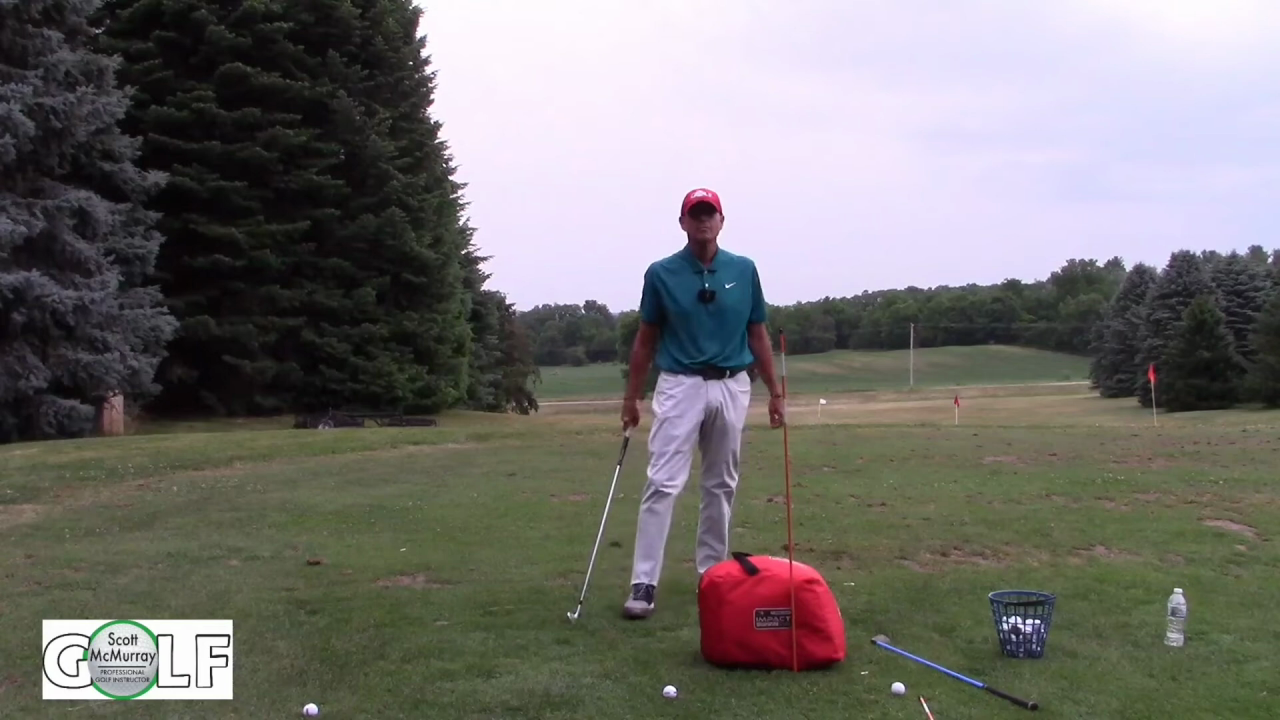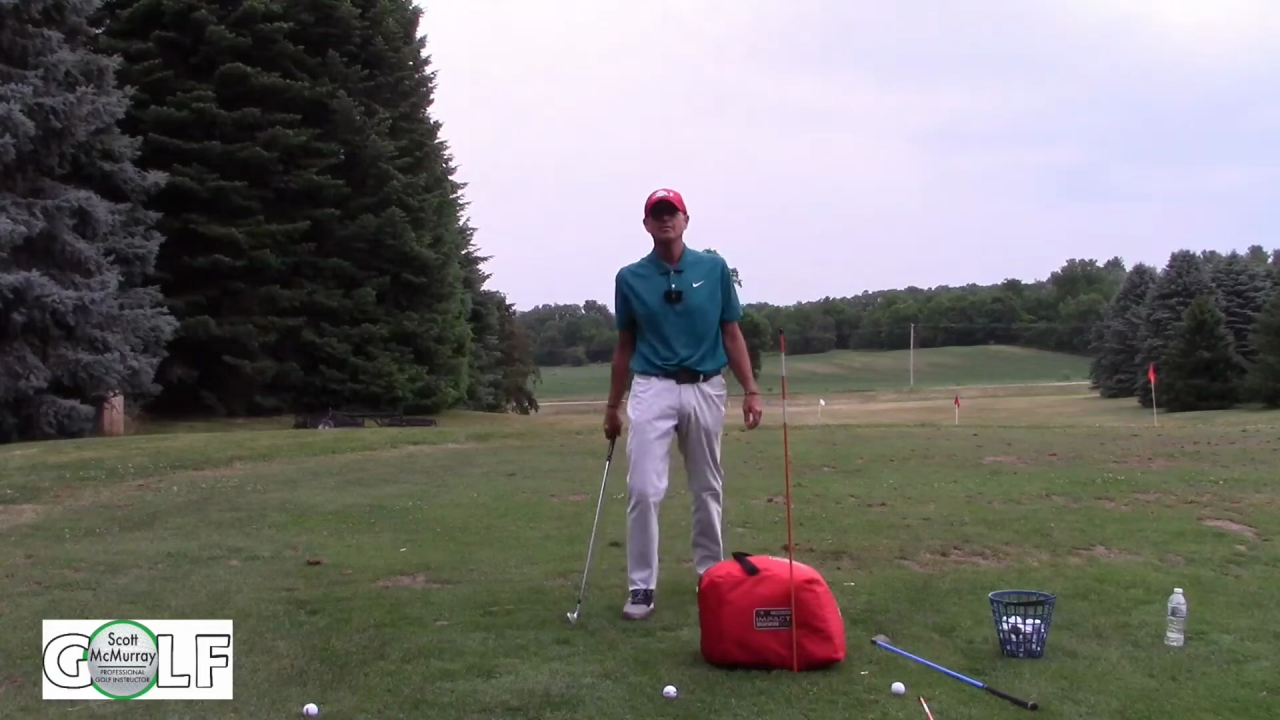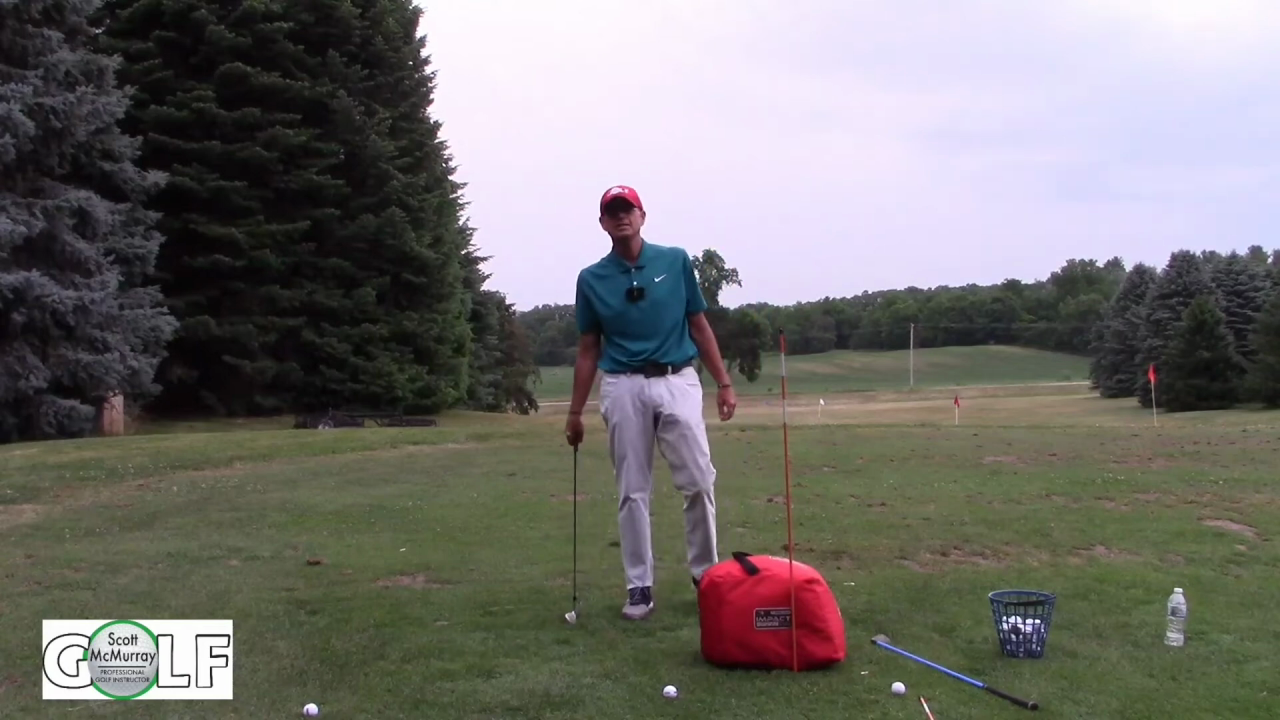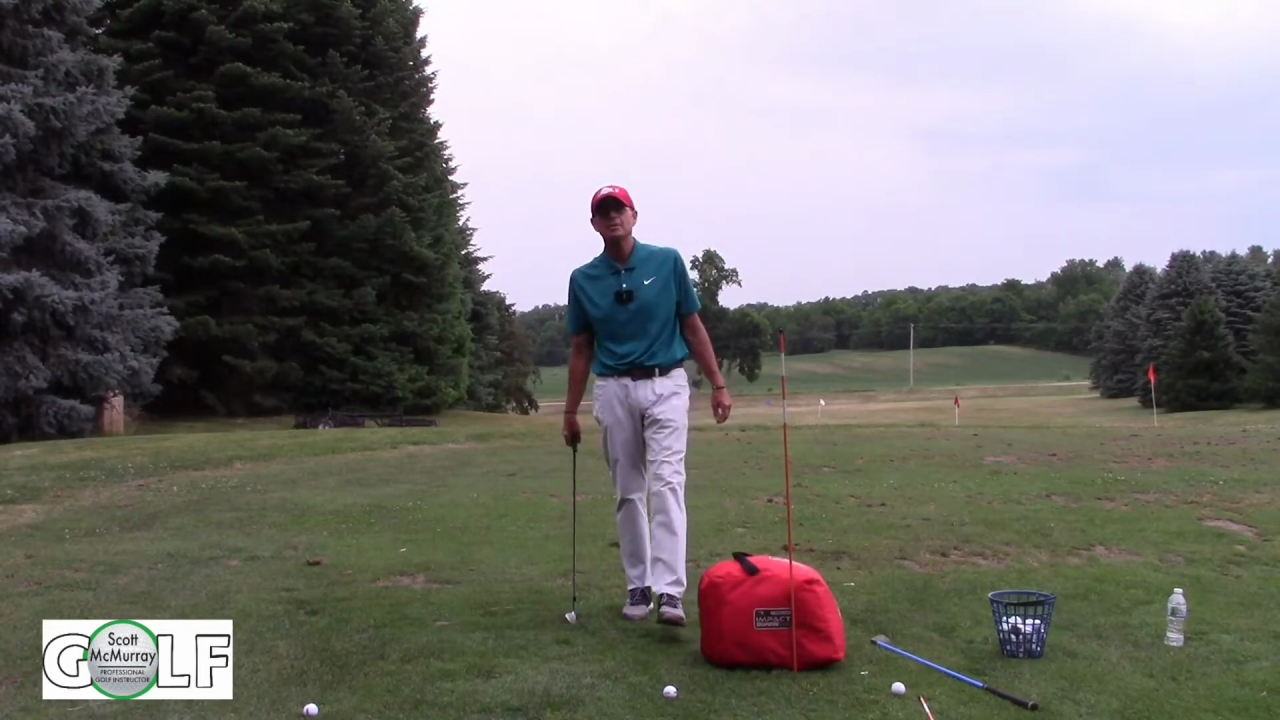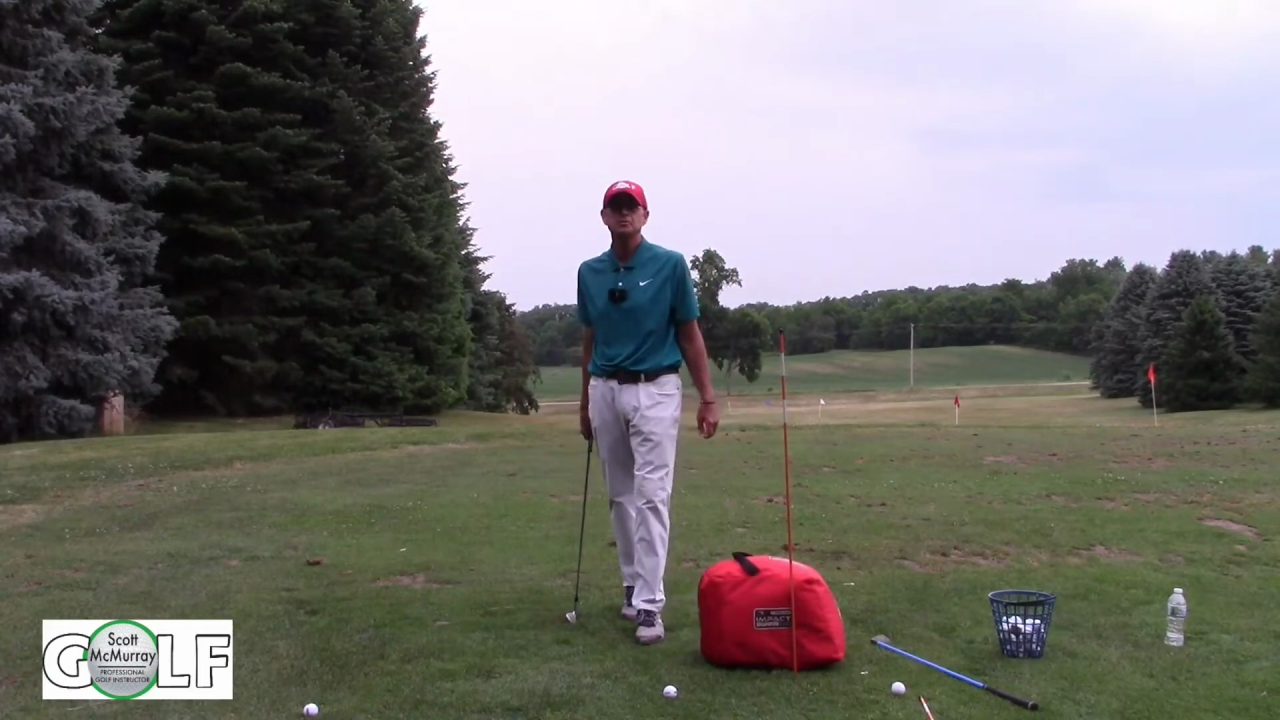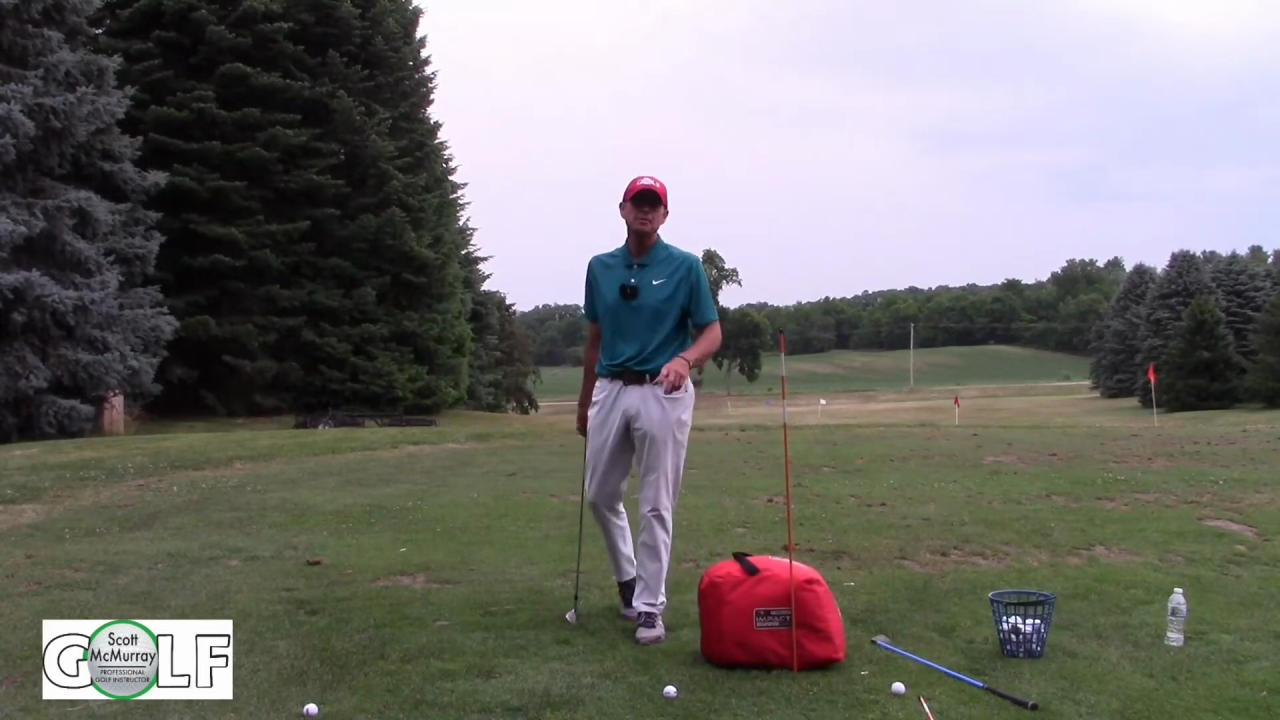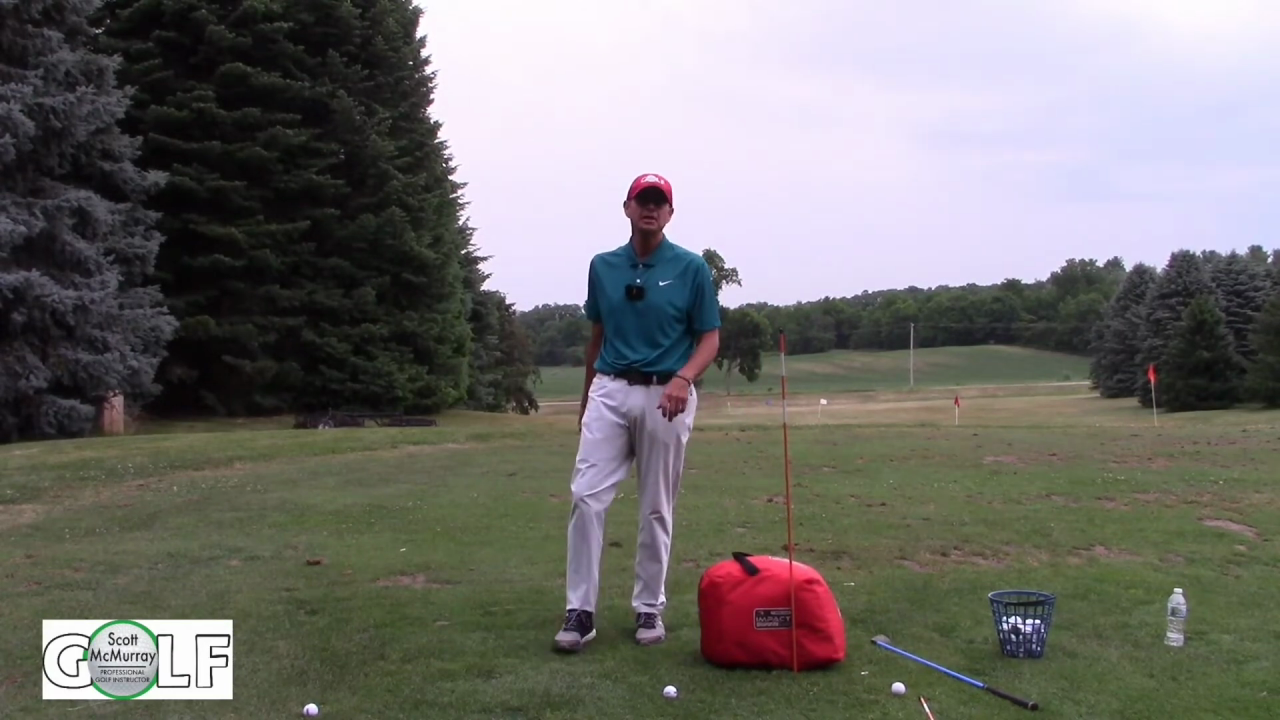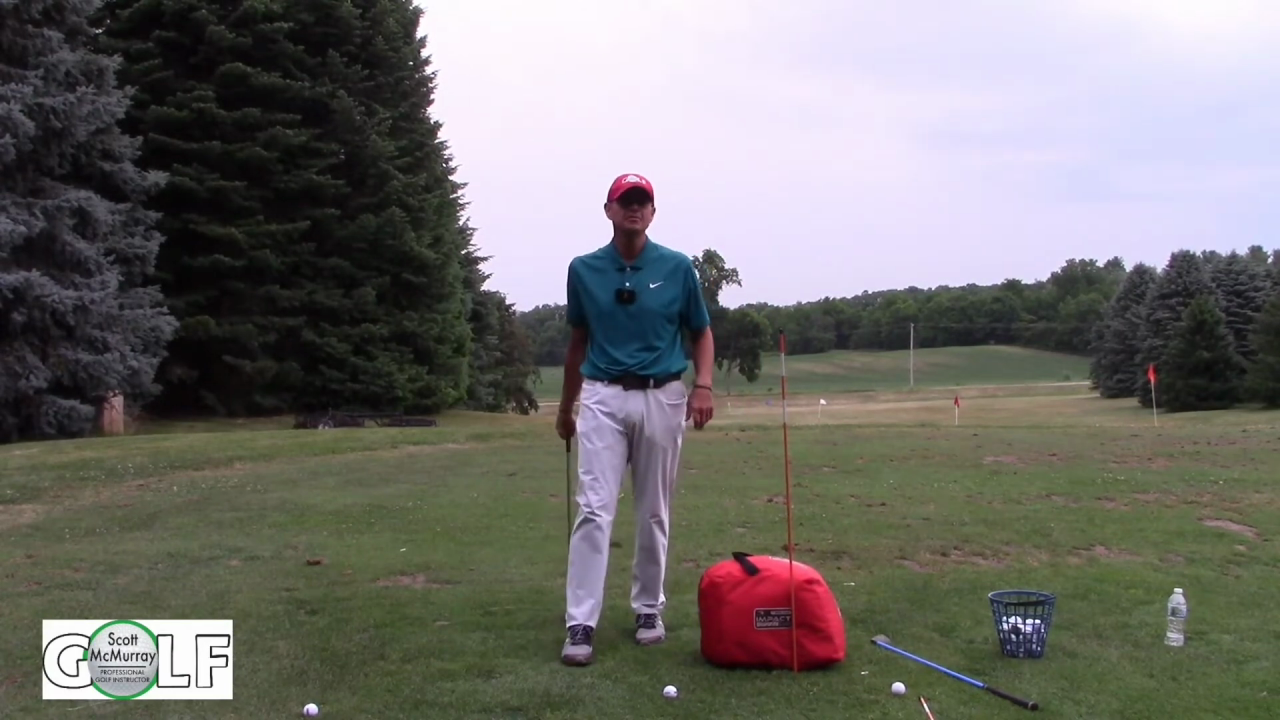
dt=0.4s
person 1, frame 1
left shoulder: (744, 270)
right shoulder: (661, 273)
left elbow: (758, 335)
right elbow: (646, 339)
left wrist: (774, 391)
right wrist: (631, 398)
left hip: (731, 387)
right hip: (679, 386)
left knee: (720, 485)
right knee: (663, 483)
left ankle: (713, 572)
right ankle: (643, 583)
person 1, frame 2
left shoulder: (715, 269)
right shoulder: (630, 277)
left elbow: (732, 334)
right elbow: (625, 346)
left wrist: (751, 391)
right wrist: (613, 405)
left hip: (706, 389)
right hip: (652, 390)
left knee: (707, 490)
right knee: (645, 491)
left ankle: (710, 573)
right ankle: (641, 586)
person 1, frame 3
left shoulder: (676, 261)
right shoulder: (591, 279)
left elbow: (699, 326)
right elbow: (588, 350)
left wrist: (724, 382)
right wrist: (575, 411)
left hip: (678, 382)
right hip: (624, 388)
left knee: (698, 481)
right knee: (632, 492)
left ankle: (705, 572)
right ankle: (639, 585)
person 1, frame 4
left shoulder: (668, 262)
right shoulder: (582, 278)
left elbow: (692, 327)
right elbow: (581, 349)
left wrist: (718, 384)
right wrist: (570, 411)
left hip: (666, 384)
right hip: (614, 391)
left knee: (666, 484)
right knee: (628, 493)
left ankle: (670, 591)
right ankle: (639, 586)
person 1, frame 5
left shoulder: (671, 265)
right shoulder: (589, 272)
left elbow: (690, 335)
left wrist: (707, 398)
right wrist: (585, 403)
left hip: (656, 390)
right hip: (606, 391)
left knee: (651, 497)
right knee: (620, 496)
left ankle: (648, 605)
right ankle: (633, 585)
person 1, frame 6
left shoulder: (686, 266)
right shoulder: (599, 267)
left elbow: (711, 331)
left wrist: (684, 360)
right wrist: (584, 400)
left hip: (663, 394)
right hip: (611, 392)
left knee: (656, 506)
right knee: (601, 497)
left ankle: (649, 607)
right ankle: (628, 575)
person 1, frame 7
left shoulder: (691, 267)
right shoulder: (602, 266)
left elbow: (710, 339)
left wrist: (683, 378)
right wrist: (586, 398)
left hip: (665, 399)
right hip: (610, 392)
left knee: (656, 509)
right knee: (587, 498)
left ankle: (649, 607)
right ankle: (581, 611)
person 1, frame 8
left shoulder: (678, 267)
right shoulder: (583, 269)
left elbow: (701, 332)
left wrist: (702, 385)
right wrist: (565, 406)
left hip: (661, 398)
right hip: (601, 398)
left knee: (653, 513)
right knee: (593, 511)
left ankle: (648, 608)
right ankle: (581, 624)
